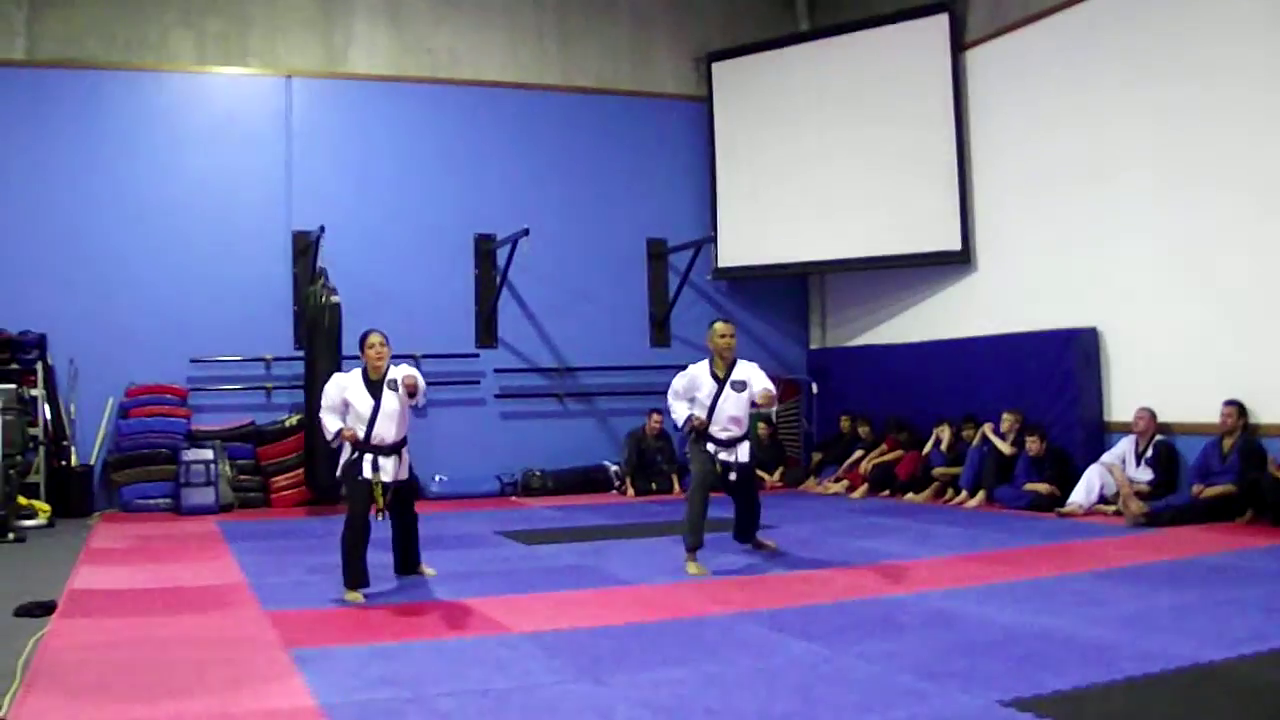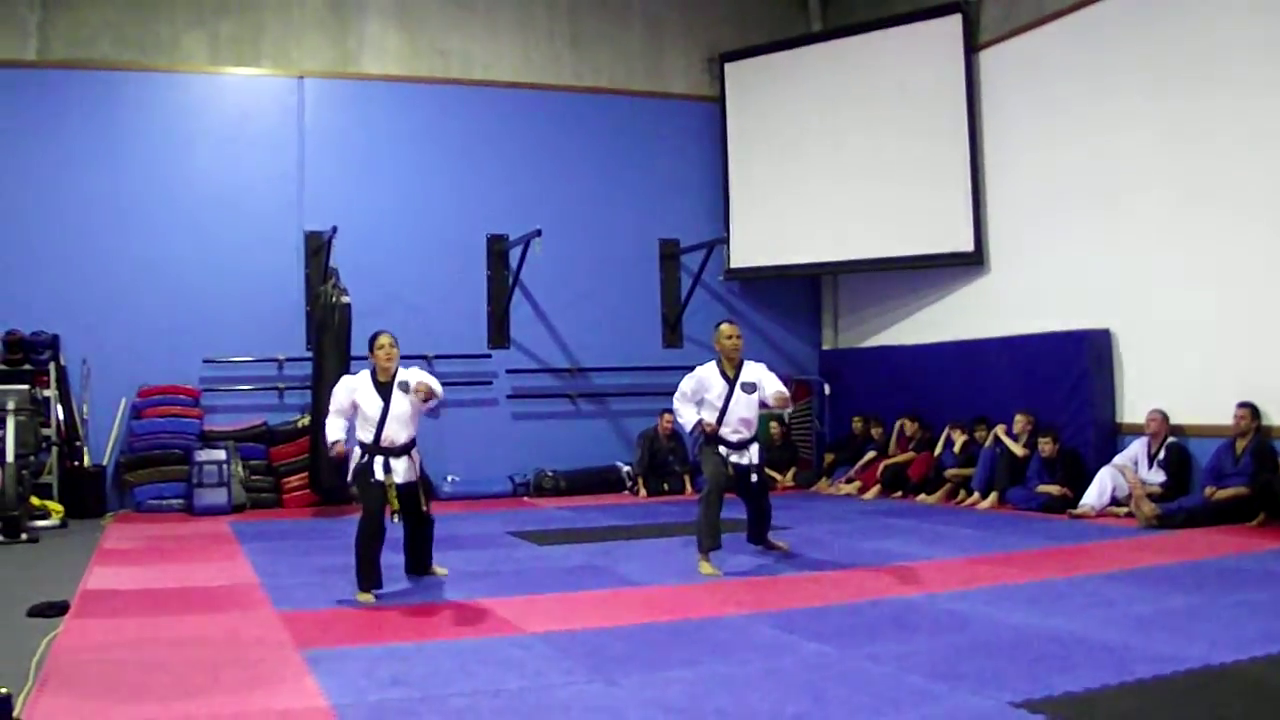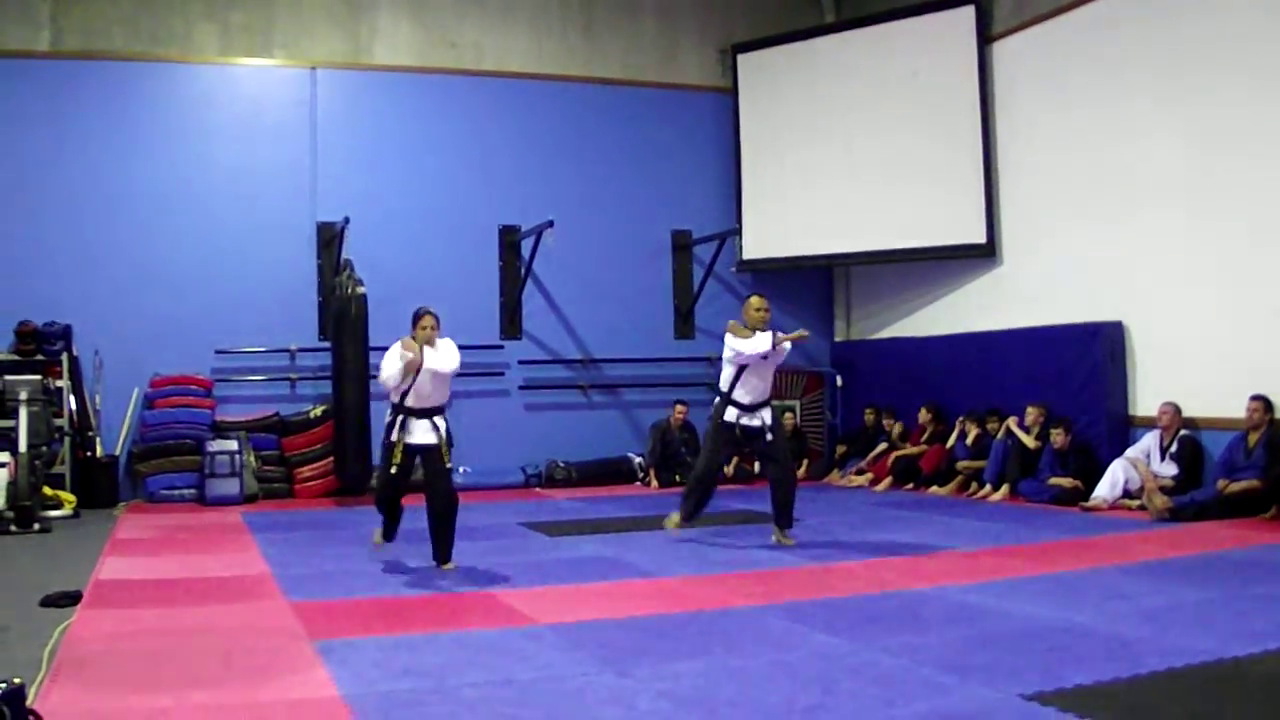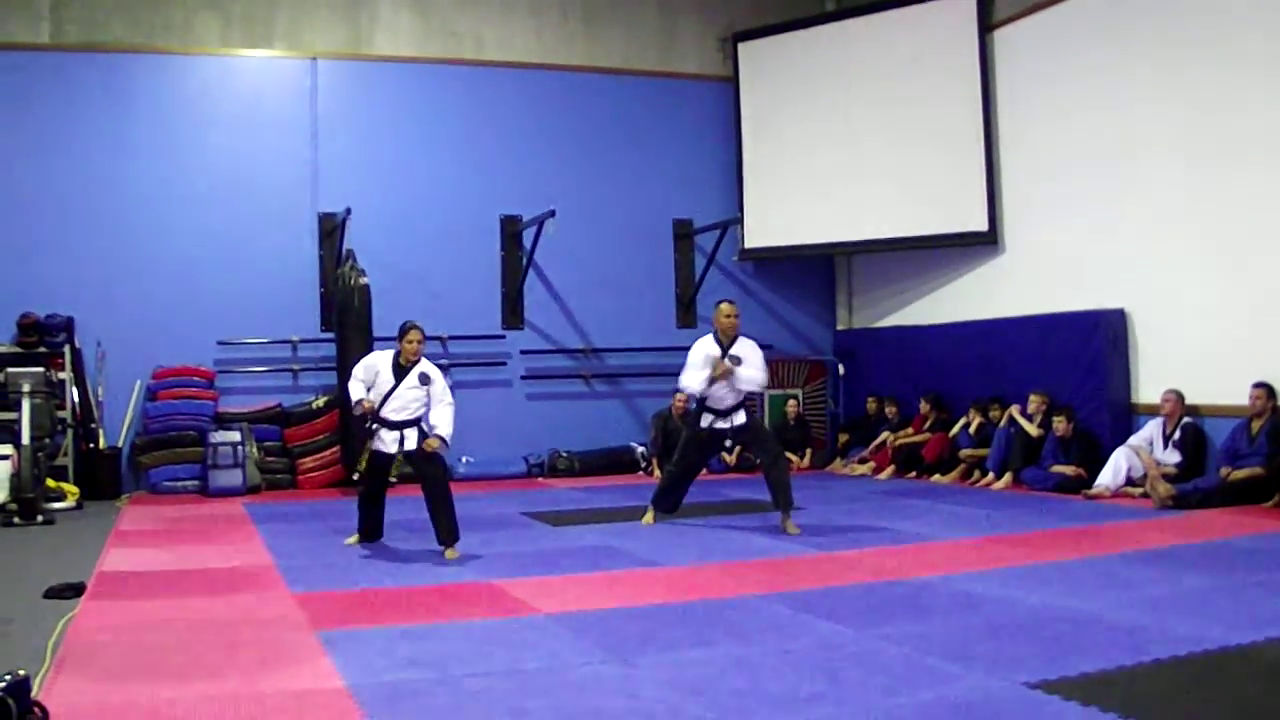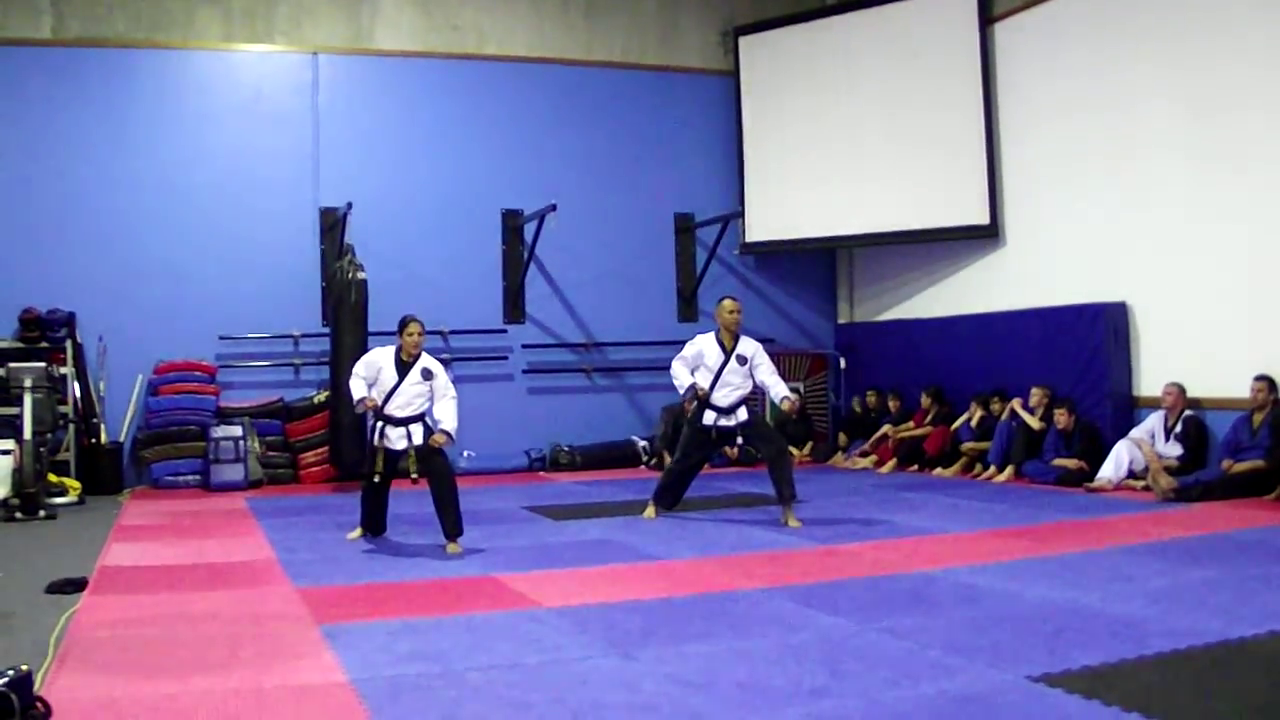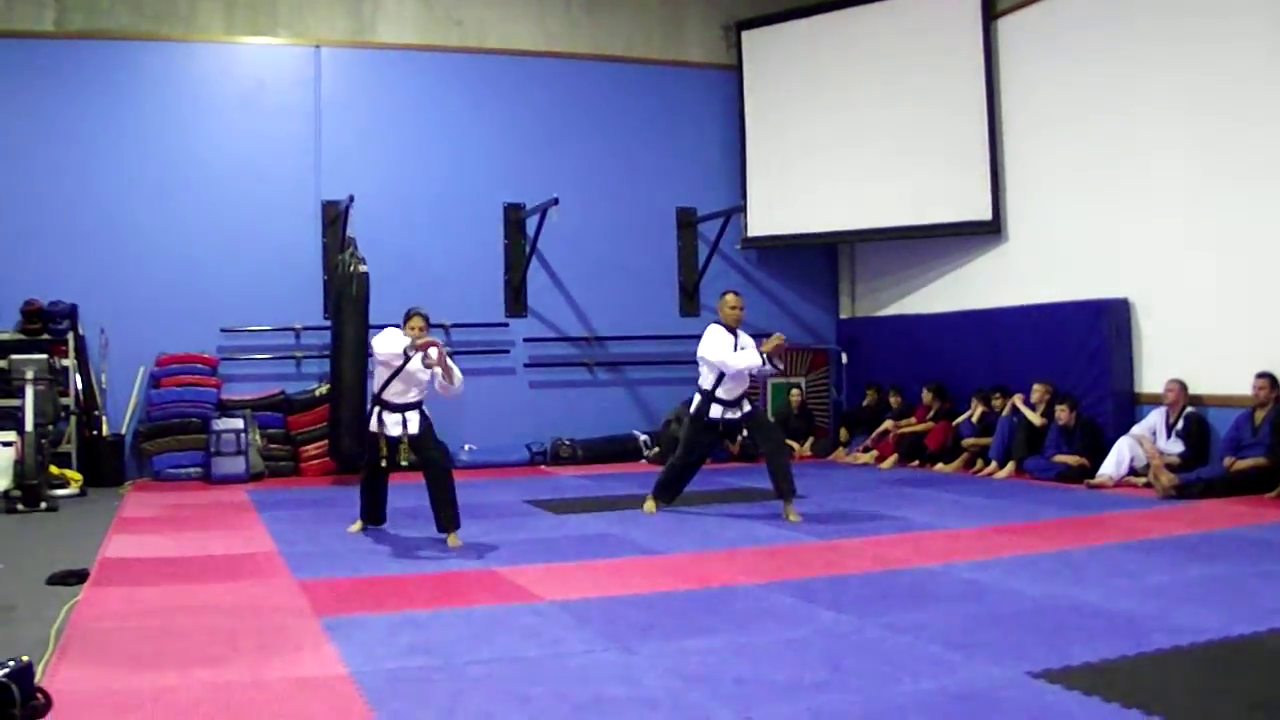
dt=0.7s
person 1, frame 1
left shoulder: (401, 375)
right shoulder: (346, 382)
left elbow: (414, 393)
right elbow: (328, 411)
left wrist: (412, 386)
right wrist: (339, 432)
left hip: (394, 460)
right hip: (360, 460)
left knee: (405, 516)
right knee: (357, 518)
left ankle: (410, 564)
right ankle: (353, 584)
person 1, frame 2
left shoulder: (412, 377)
right shoulder: (354, 385)
left elbow: (433, 392)
right elbow: (337, 414)
left wrist: (429, 391)
right wrist: (336, 440)
left hip: (406, 461)
right hip: (372, 463)
left knee: (419, 517)
right knee: (372, 521)
left ankle: (420, 566)
right ankle: (366, 585)
person 1, frame 3
left shoulder: (444, 347)
right shoulder: (399, 349)
left elbow: (448, 365)
right elbow: (388, 378)
left wrist: (421, 356)
right wrist: (407, 368)
left hip: (434, 428)
right hip: (401, 427)
left knee: (443, 493)
right knee: (388, 487)
left ankle: (443, 556)
right ankle: (387, 528)
person 1, frame 4
left shoulder: (430, 372)
right shoulder: (378, 360)
left elbow: (443, 404)
right elbow: (357, 378)
left wrist: (439, 435)
right wrist: (361, 400)
left hip: (413, 436)
right hip: (381, 434)
left knee: (436, 482)
right knee: (371, 485)
left ankle: (449, 542)
right ankle: (366, 532)
person 1, frame 5
left shoulder: (432, 366)
right shoulder: (379, 357)
left elbow: (446, 399)
right elbow: (358, 377)
left wrist: (445, 430)
right wrist: (363, 398)
left hip: (418, 431)
right hip: (385, 430)
left knee: (443, 477)
right knee: (376, 480)
left ankle: (452, 537)
right ankle: (368, 526)
person 1, frame 6
left shoulder: (432, 352)
right shoulder: (390, 336)
left elbow: (451, 385)
right elbow: (381, 349)
left wrist: (444, 366)
right wrist: (413, 346)
left hip: (414, 419)
right hip: (383, 417)
left knee: (439, 467)
right knee: (374, 470)
left ankle: (450, 528)
right ankle: (368, 518)
person 2, frame 1
left shoulder: (749, 370)
right shoulder: (695, 373)
left elbow: (764, 388)
right elbow: (675, 397)
left wrist: (768, 397)
right wrist: (688, 419)
left hip: (737, 448)
right hip: (705, 445)
left knee: (748, 497)
right knee: (698, 489)
left ankle: (751, 538)
right ankle: (691, 555)
person 2, frame 2
left shoulder: (757, 371)
right shoulder: (703, 374)
left elbow: (774, 389)
right elbow: (681, 401)
left wrist: (781, 398)
right wrist: (697, 423)
left hip: (746, 449)
right hip: (715, 447)
left knee: (759, 499)
right knee: (713, 489)
left ankle: (761, 539)
right ankle: (704, 556)
person 2, frame 3
left shoulder: (773, 336)
right shoulder: (734, 337)
left elbow: (778, 352)
right elbow: (749, 350)
left wrist: (748, 335)
right wrist: (786, 338)
left hip: (761, 415)
right hip: (729, 414)
left knee: (783, 471)
right knee: (707, 465)
left ankle: (781, 528)
right ankle: (683, 514)
person 2, frame 4
left shoulder: (748, 346)
right shoulder: (702, 346)
left elbow: (758, 381)
right elbow: (688, 383)
left wrist: (730, 372)
right wrist: (712, 375)
left hip: (738, 418)
right hip: (706, 418)
left knee: (774, 457)
right knee: (682, 464)
left ankle: (786, 517)
right ankle: (654, 508)
person 2, frame 5
left shoulder: (752, 347)
right shoulder: (701, 343)
left elbow: (769, 376)
right elbow: (678, 365)
left wrist: (785, 397)
right wrist: (691, 387)
left hip: (739, 414)
right hip: (707, 415)
left knee: (777, 450)
right knee: (683, 461)
left ankle: (787, 510)
right ankle: (655, 503)
person 2, frame 6
left shoulder: (743, 338)
right shoulder: (713, 335)
left elbow: (758, 367)
right elbow: (730, 362)
left wrist: (772, 355)
right wrist: (762, 351)
left hip: (739, 407)
right hip: (710, 409)
left knee: (775, 444)
right knee: (687, 456)
left ankle: (788, 505)
right ankle: (655, 496)
